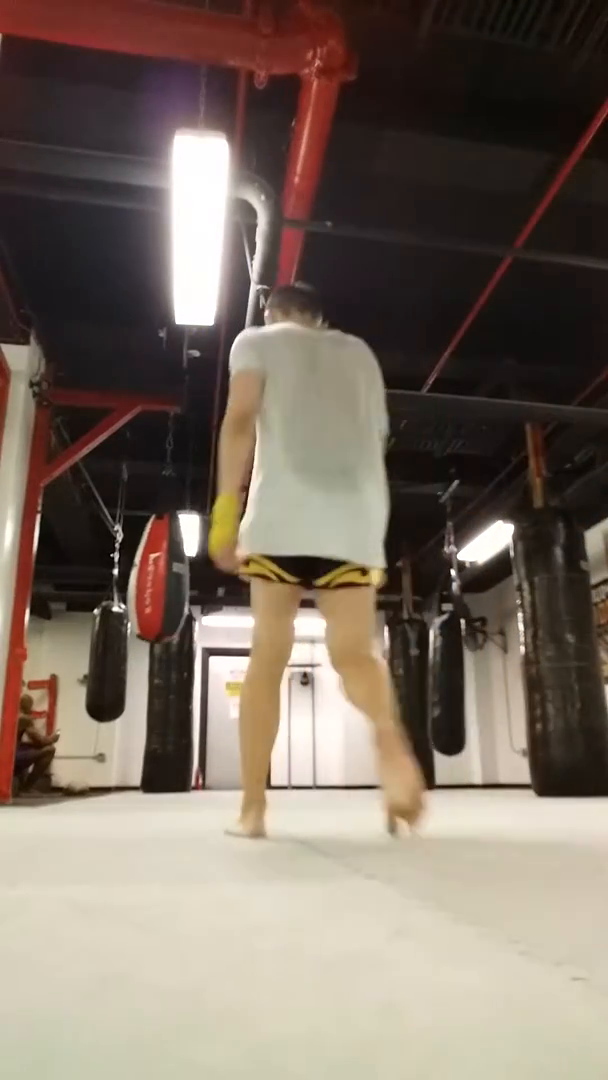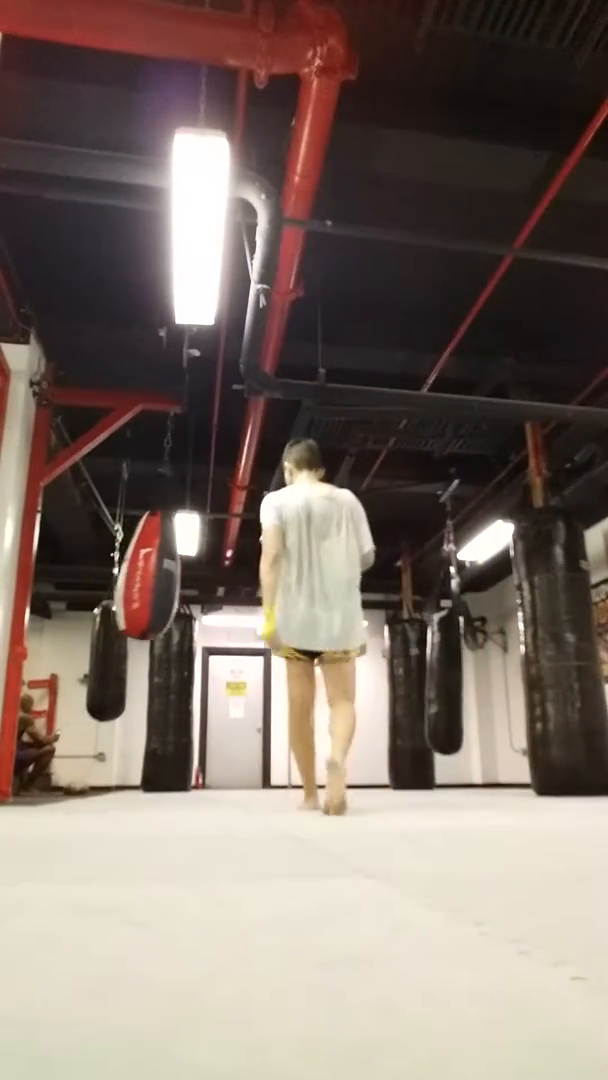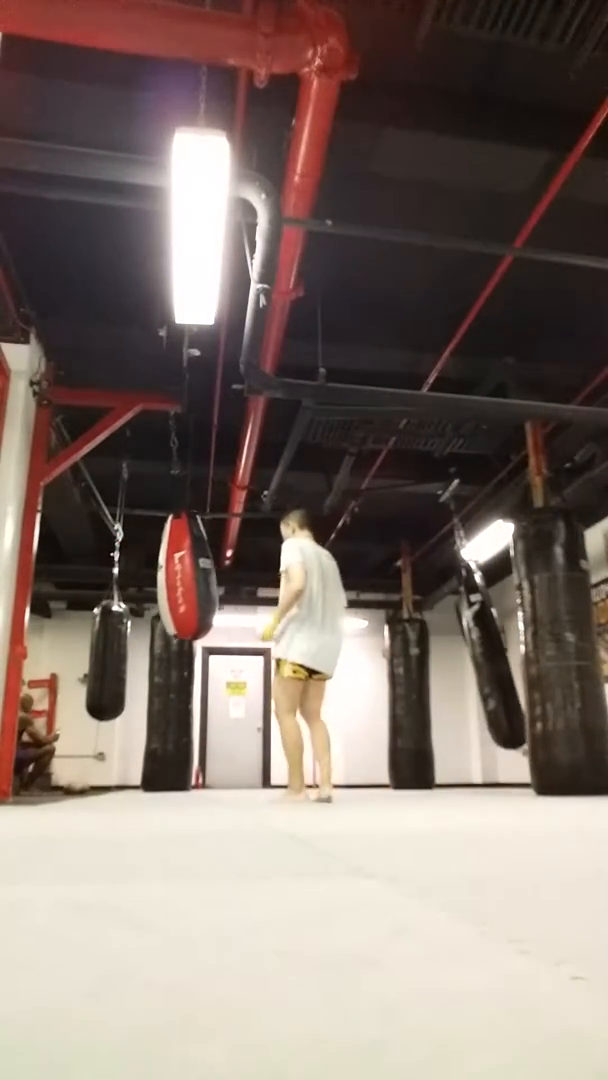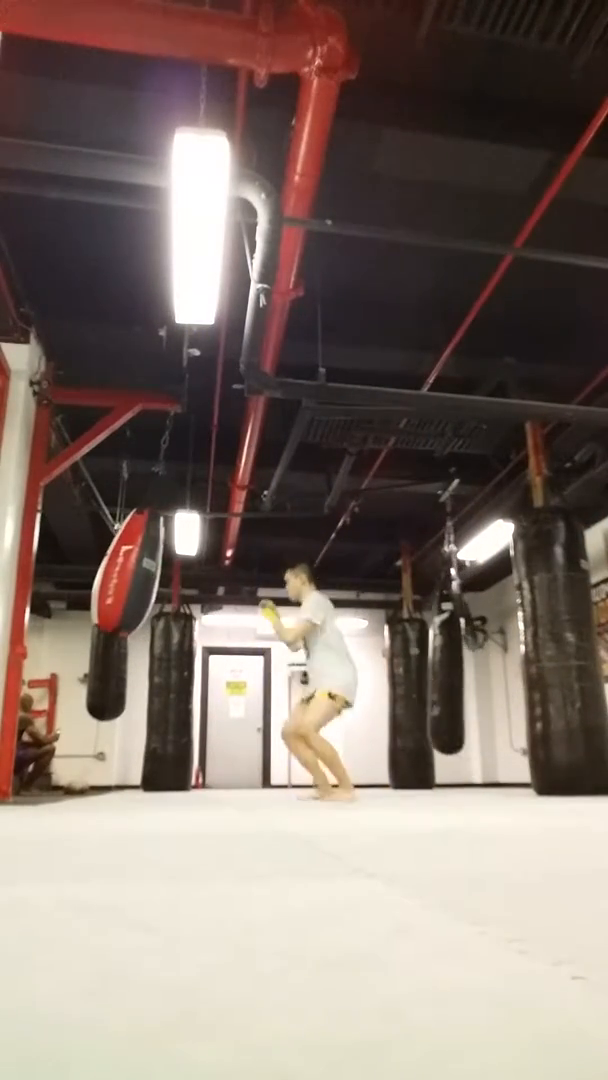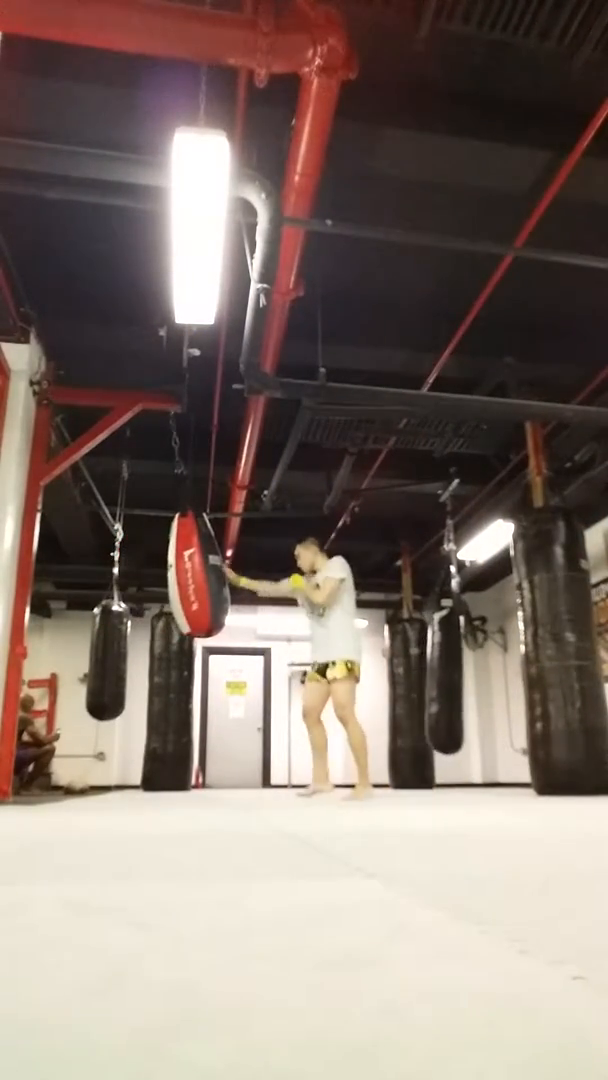
dt=1s
person 1, frame 1
left shoulder: (257, 340)
right shoulder: (359, 352)
left elbow: (240, 419)
right elbow: (377, 438)
left wrist: (226, 506)
left hip: (280, 515)
right hip: (355, 513)
left knee: (268, 657)
right knee: (353, 652)
left ankle: (252, 807)
right ankle: (391, 743)
person 1, frame 2
left shoulder: (277, 500)
right shoulder: (348, 500)
left elbow: (270, 557)
right elbow: (367, 558)
left wrist: (269, 614)
left hip: (294, 619)
right hip: (341, 618)
left knee: (300, 707)
right knee: (342, 701)
left ankle: (310, 793)
right ankle: (337, 760)
person 1, frame 3
left shoulder: (293, 546)
right shoulder: (328, 558)
left elbow: (297, 585)
right elbow: (339, 605)
left wrist: (274, 622)
left hip: (298, 642)
right hip: (325, 646)
left knee: (285, 711)
right knee: (313, 715)
left ankle: (297, 788)
right ankle: (325, 784)
person 1, frame 4
left shoulder: (315, 602)
right shoulder: (311, 607)
left elbow: (290, 638)
right elbow: (295, 644)
left wrist: (273, 620)
right wrist: (275, 616)
left hip: (336, 682)
right hip: (322, 683)
left knee: (306, 729)
right knee: (290, 732)
left ankle: (346, 788)
right ankle: (324, 787)
person 1, frame 5
left shoulder: (337, 564)
right shoulder: (306, 581)
left elbow: (322, 598)
right elbow: (271, 589)
left wrist: (301, 586)
right wrist: (238, 580)
left hip: (342, 652)
right hip: (321, 655)
left knee: (344, 713)
right knee: (309, 712)
left ankle: (364, 783)
right ankle: (321, 779)
